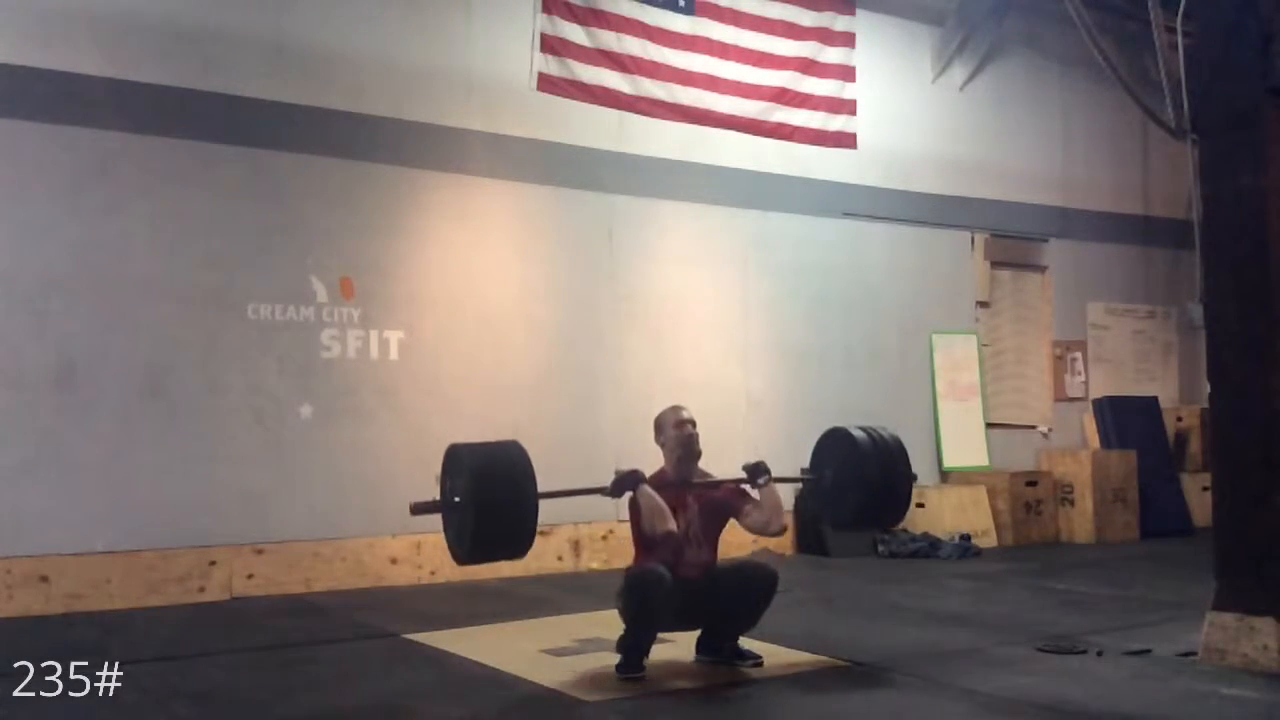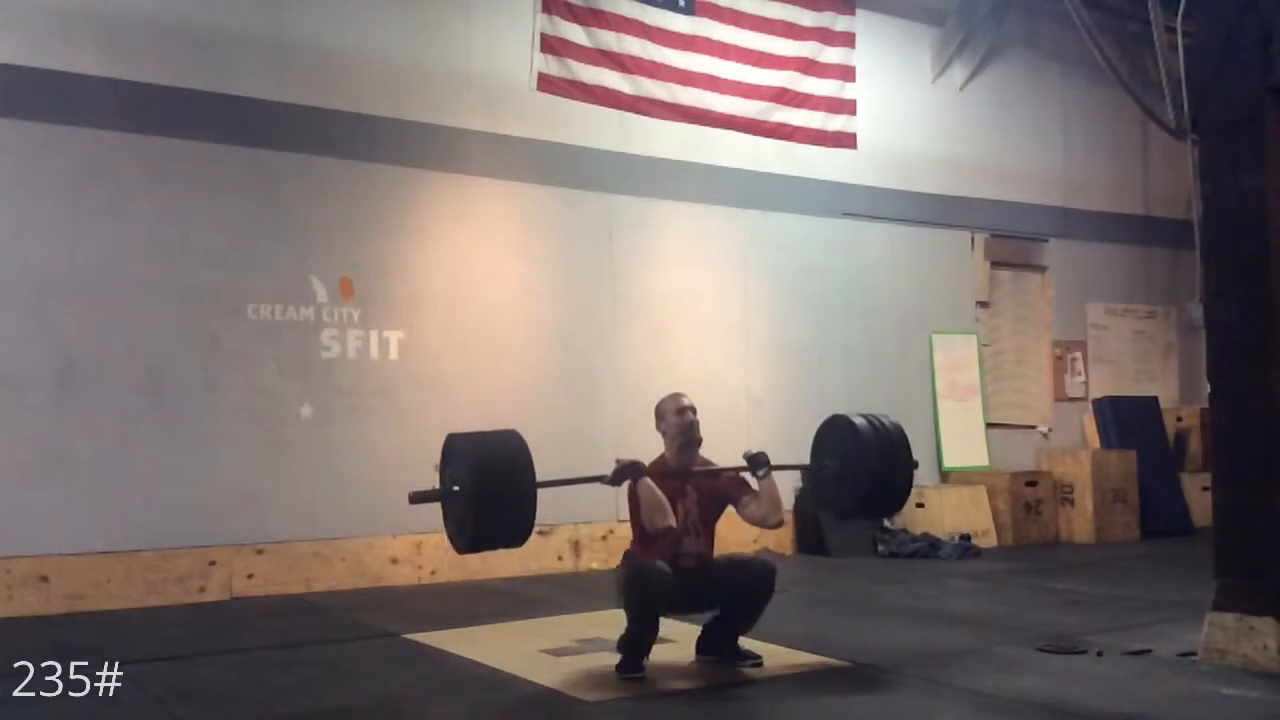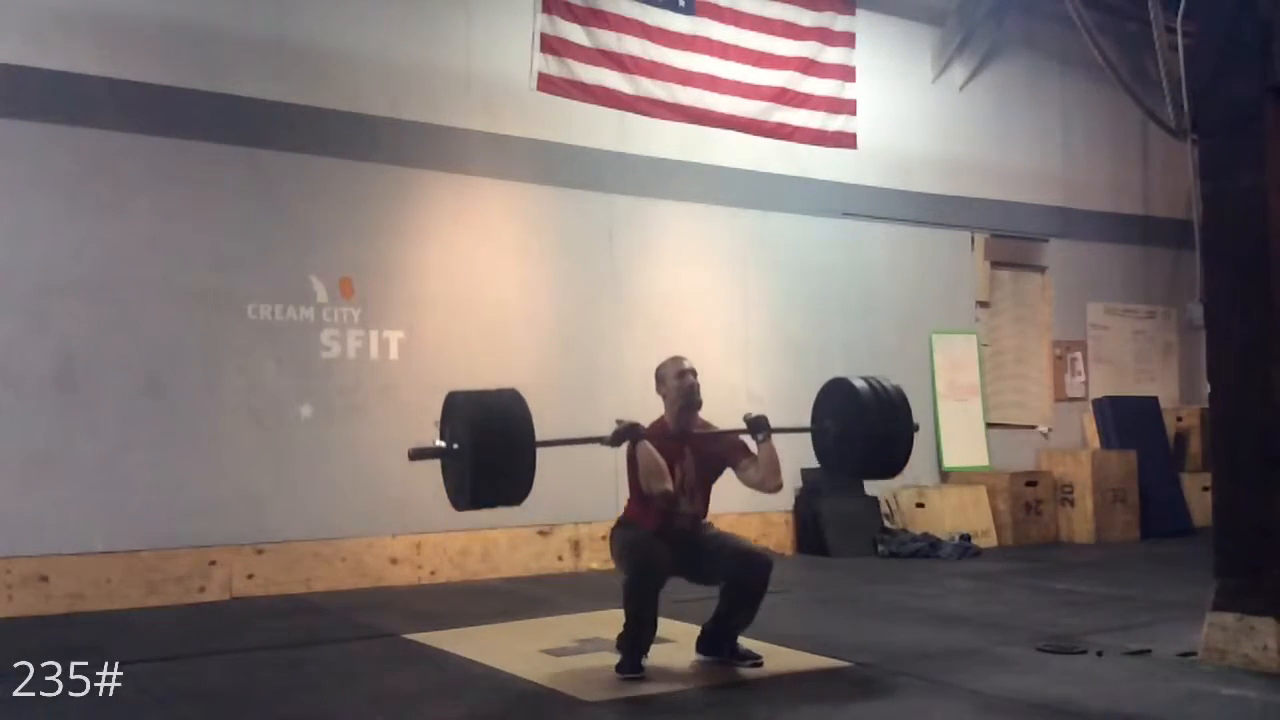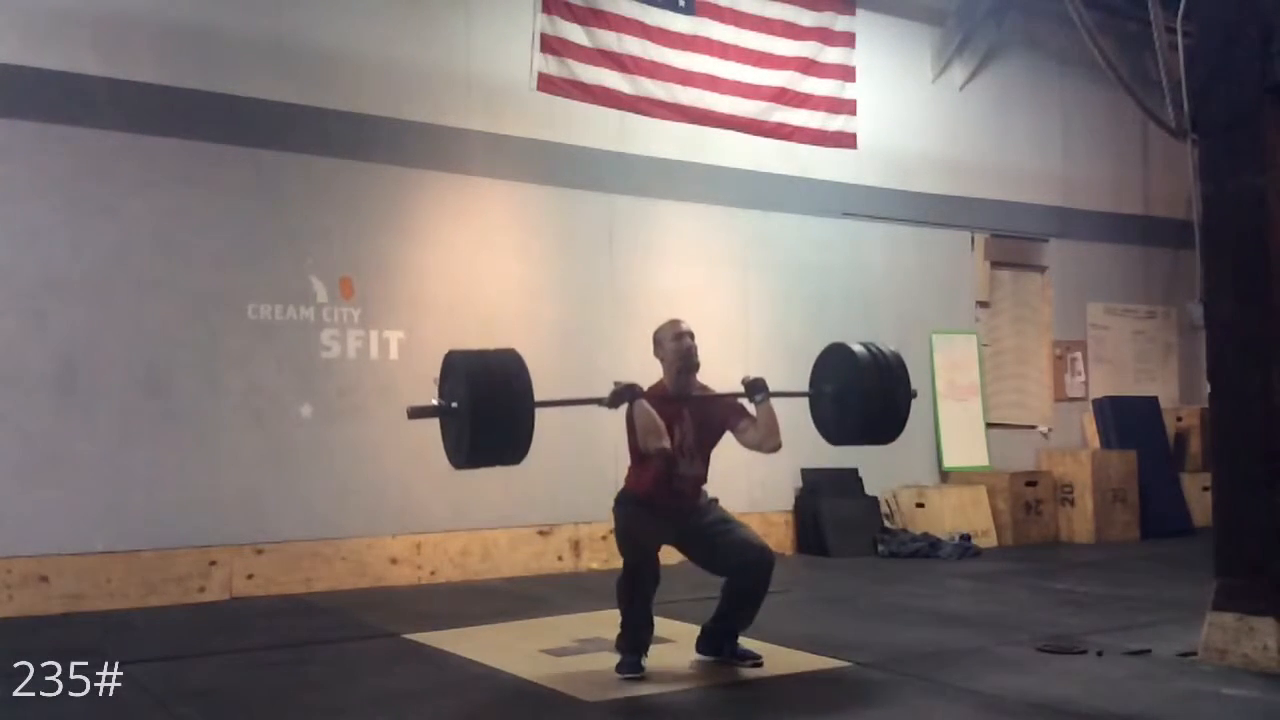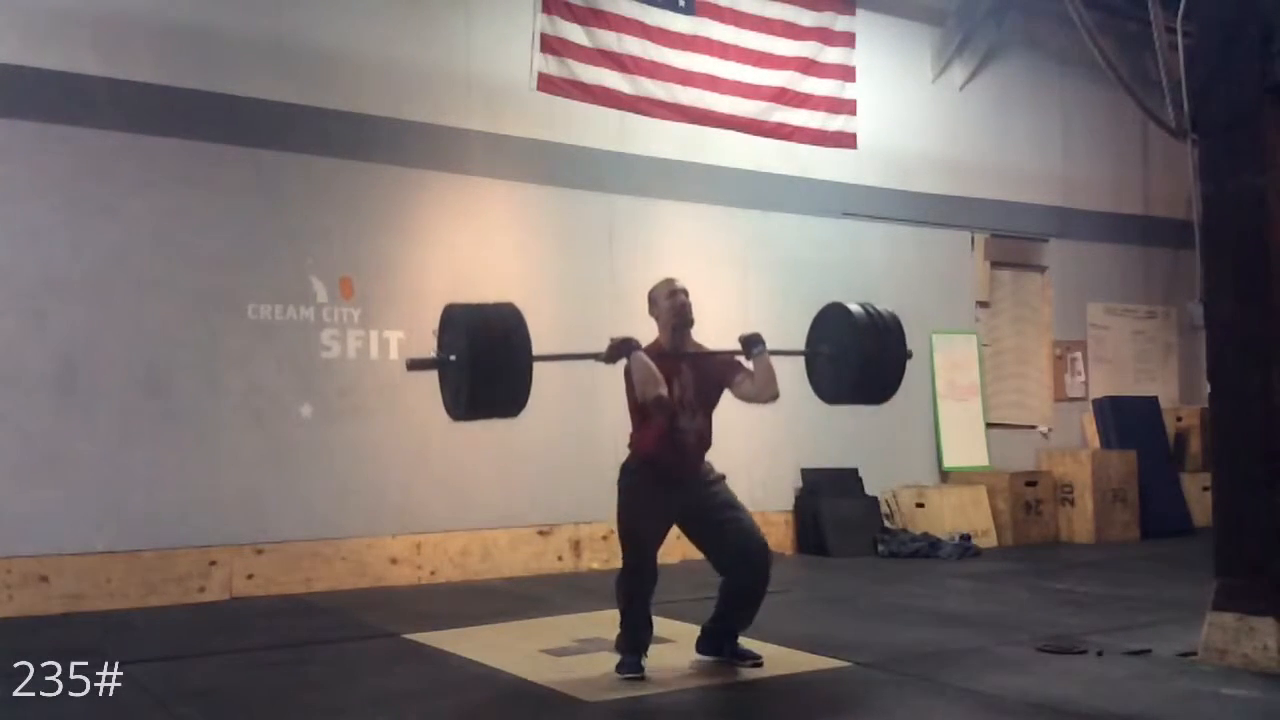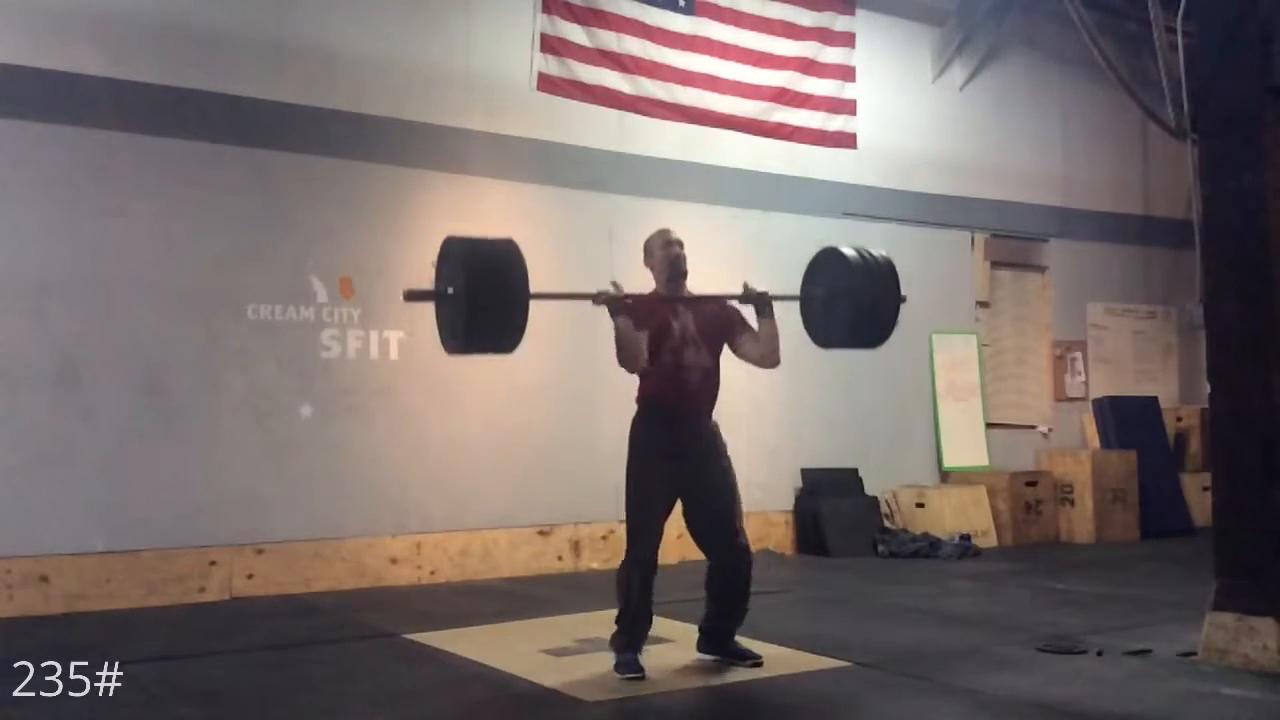
dt=0.2s
person 1, frame 1
left shoulder: (721, 491)
right shoulder: (648, 492)
left elbow: (775, 524)
right elbow: (666, 532)
left wrist: (762, 480)
right wrist: (638, 486)
left hip: (701, 590)
right hip: (652, 588)
left knee: (762, 576)
right knee: (648, 578)
left ankle: (717, 642)
right ankle: (633, 653)
person 1, frame 2
left shoulder: (721, 478)
right shoulder: (649, 480)
left elbow: (772, 517)
right elbow: (664, 526)
left wrist: (762, 471)
right wrist: (638, 477)
left hip: (700, 577)
right hip: (652, 580)
left knee: (760, 573)
right knee: (648, 575)
left ankle: (718, 642)
right ankle: (633, 652)
person 1, frame 3
left shoulder: (719, 440)
right shoulder: (648, 441)
left elbow: (770, 481)
right elbow: (661, 490)
left wrist: (762, 435)
right wrist: (636, 439)
left hip: (692, 537)
right hip: (643, 535)
left knee: (755, 562)
right knee: (647, 560)
left ankle: (718, 640)
right ankle: (632, 650)
person 1, frame 4
left shoulder: (718, 403)
right shoulder: (648, 402)
left elbow: (769, 441)
right elbow: (658, 447)
left wrist: (760, 397)
right wrist: (634, 400)
left hip: (693, 504)
right hip: (643, 505)
left knee: (755, 557)
right knee: (641, 560)
left ankle: (719, 639)
right ankle: (632, 649)
person 1, frame 5
left shoulder: (715, 361)
right shoulder: (646, 359)
left elbow: (766, 392)
right elbow: (656, 396)
left wrist: (757, 352)
right wrist: (632, 352)
left hip: (697, 475)
right hip: (647, 476)
left knee: (752, 552)
right knee: (640, 560)
left ankle: (720, 639)
right ankle: (632, 649)
person 1, frame 6
left shoulder: (715, 310)
right shoulder: (641, 308)
left elbow: (768, 356)
right elbow: (634, 361)
left wrist: (763, 308)
right wrist: (617, 311)
left hip: (704, 437)
right hip: (656, 435)
left knee: (730, 546)
right knee: (643, 546)
left ankle: (718, 636)
right ankle: (628, 644)
